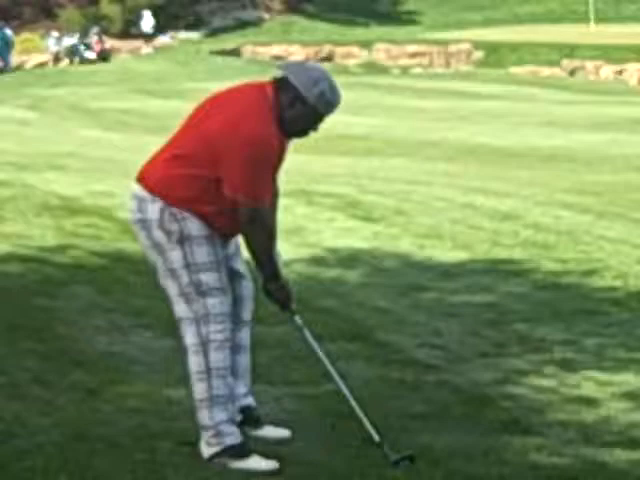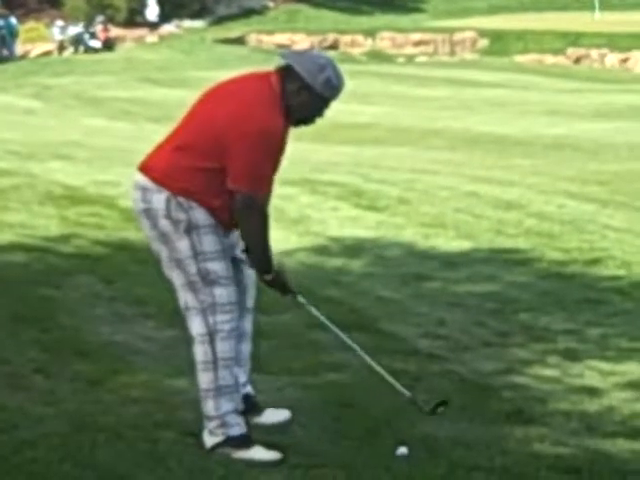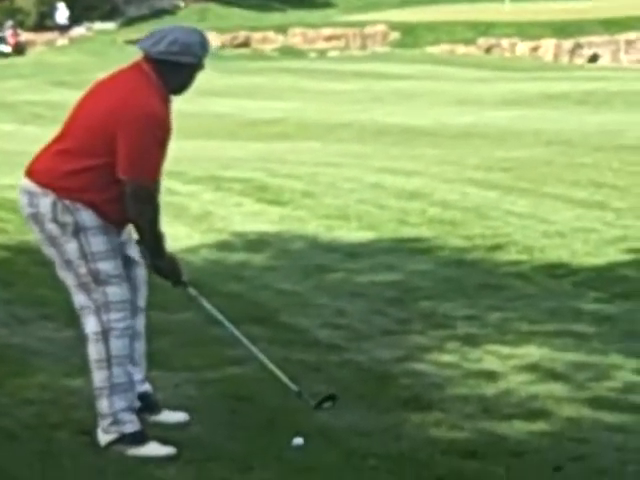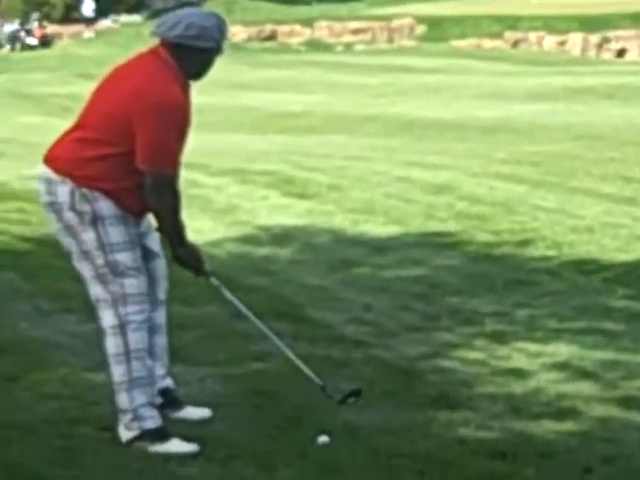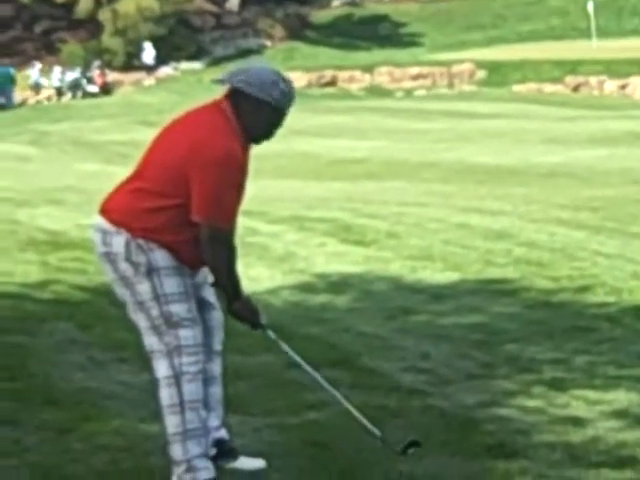
dt=0.7s
person 1, frame 1
left shoulder: (265, 105)
right shoulder: (253, 130)
left elbow: (266, 190)
right elbow: (251, 215)
left wrist: (272, 257)
right wrist: (272, 277)
left hip: (202, 211)
right hip: (171, 212)
left knee: (237, 304)
right knee: (209, 320)
left ankle: (238, 409)
right ankle: (219, 439)
person 1, frame 2
left shoulder: (267, 93)
right shoulder: (259, 120)
left elbow: (255, 191)
right elbow: (249, 205)
left wrist: (258, 255)
right wrist: (266, 267)
left hip: (196, 200)
right hip: (173, 201)
left knee: (238, 291)
right knee: (216, 310)
left ankle: (237, 398)
right ankle: (223, 429)
person 1, frame 3
left shoulder: (137, 83)
right shoulder: (145, 109)
left elbow: (136, 187)
right elbow: (140, 195)
left wrist: (147, 245)
right wrist: (157, 252)
left hip: (88, 202)
right hip: (64, 205)
left knee: (130, 293)
right knee: (109, 309)
left ankle: (135, 396)
right ankle: (117, 426)
person 1, frame 4
left shoulder: (155, 67)
right shoulder: (162, 96)
left elbow: (155, 176)
right elbow: (159, 184)
left wrist: (168, 235)
right wrist: (179, 243)
left hip: (108, 190)
right hip: (81, 193)
left knee: (150, 288)
right knee: (125, 304)
left ankle: (156, 391)
right ankle: (138, 422)
person 1, frame 5
left shoulder: (218, 122)
right shoulder: (220, 149)
left elbow: (214, 230)
right elbow: (215, 238)
left wrist: (225, 288)
right wrist: (236, 296)
left hip: (166, 242)
right hip: (136, 243)
left knee: (207, 336)
right knee: (180, 355)
left ankle: (212, 441)
